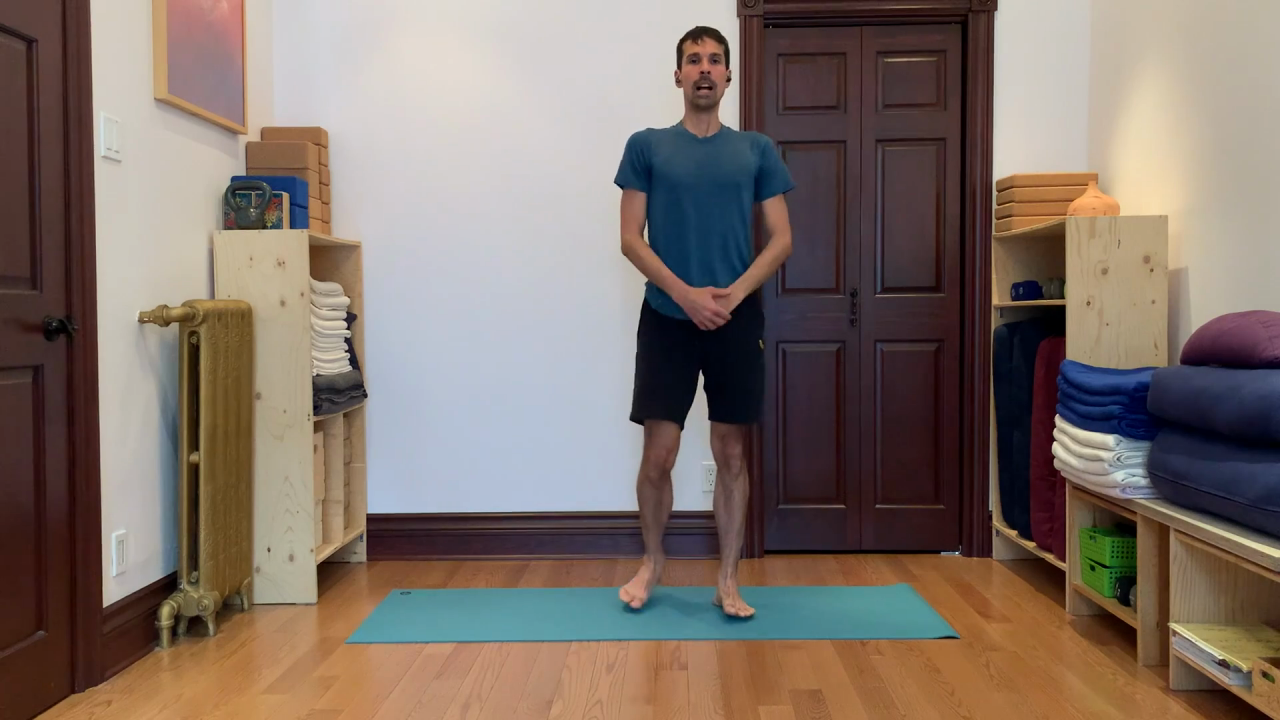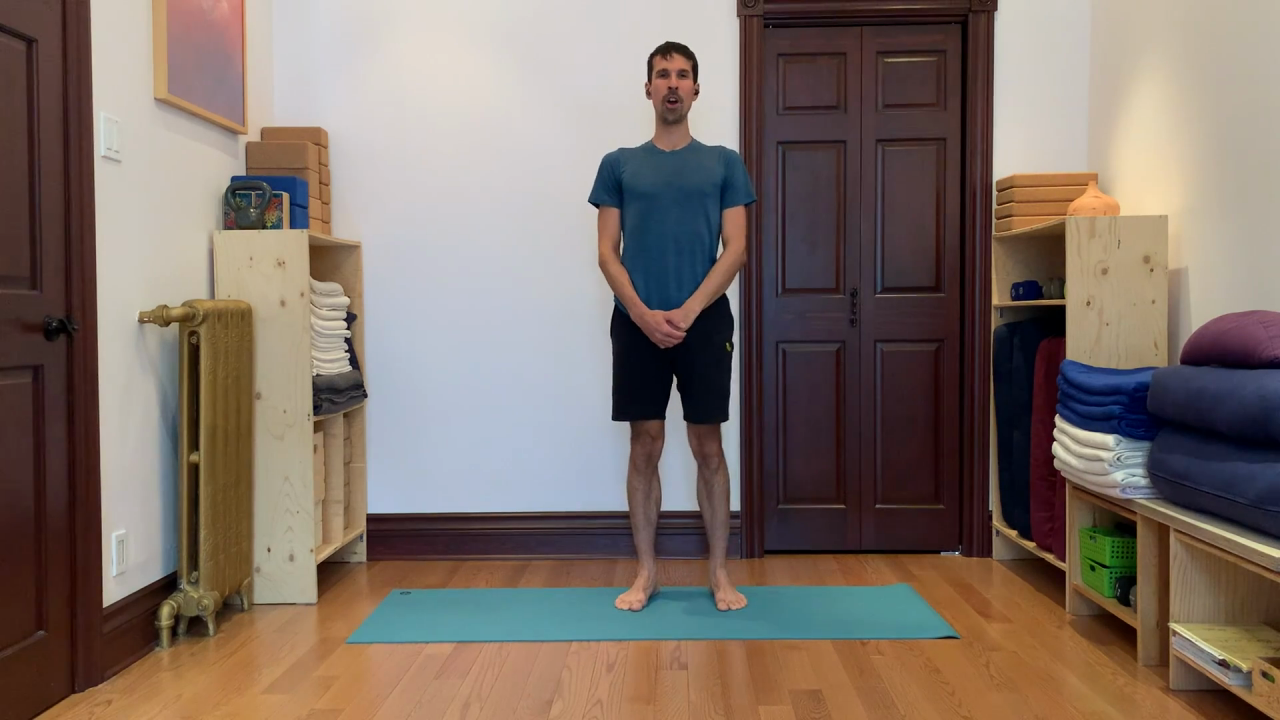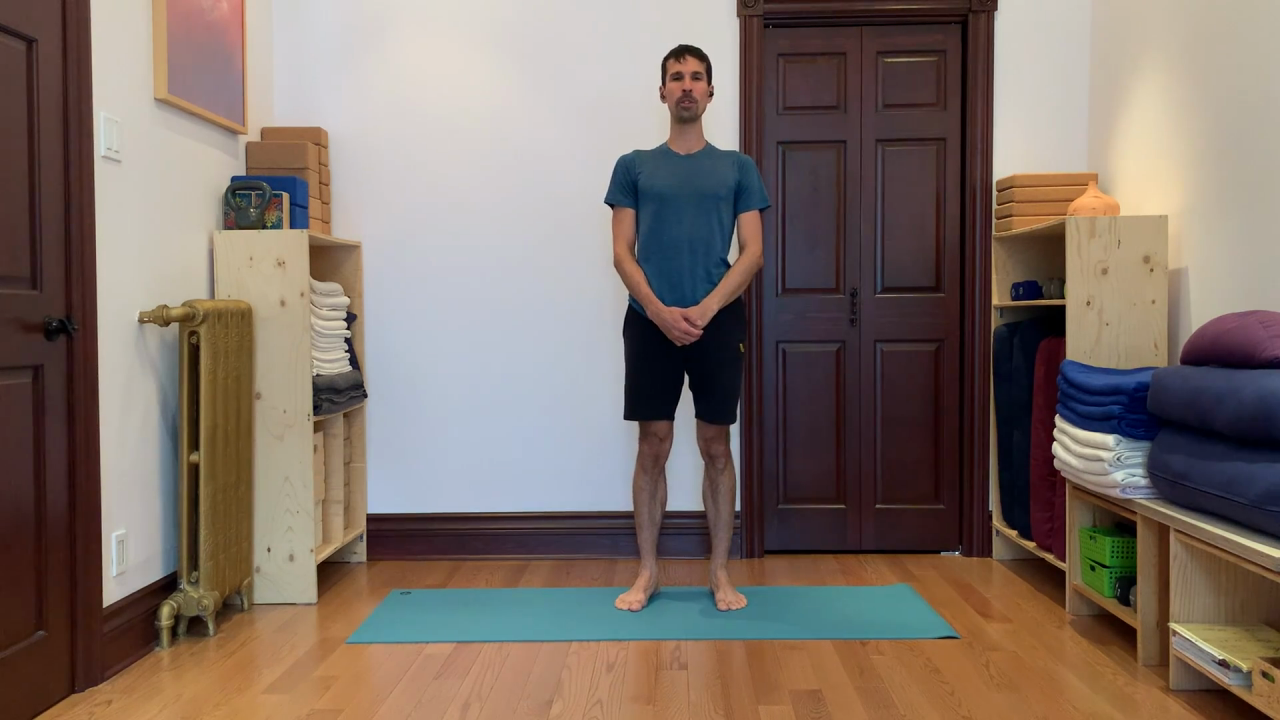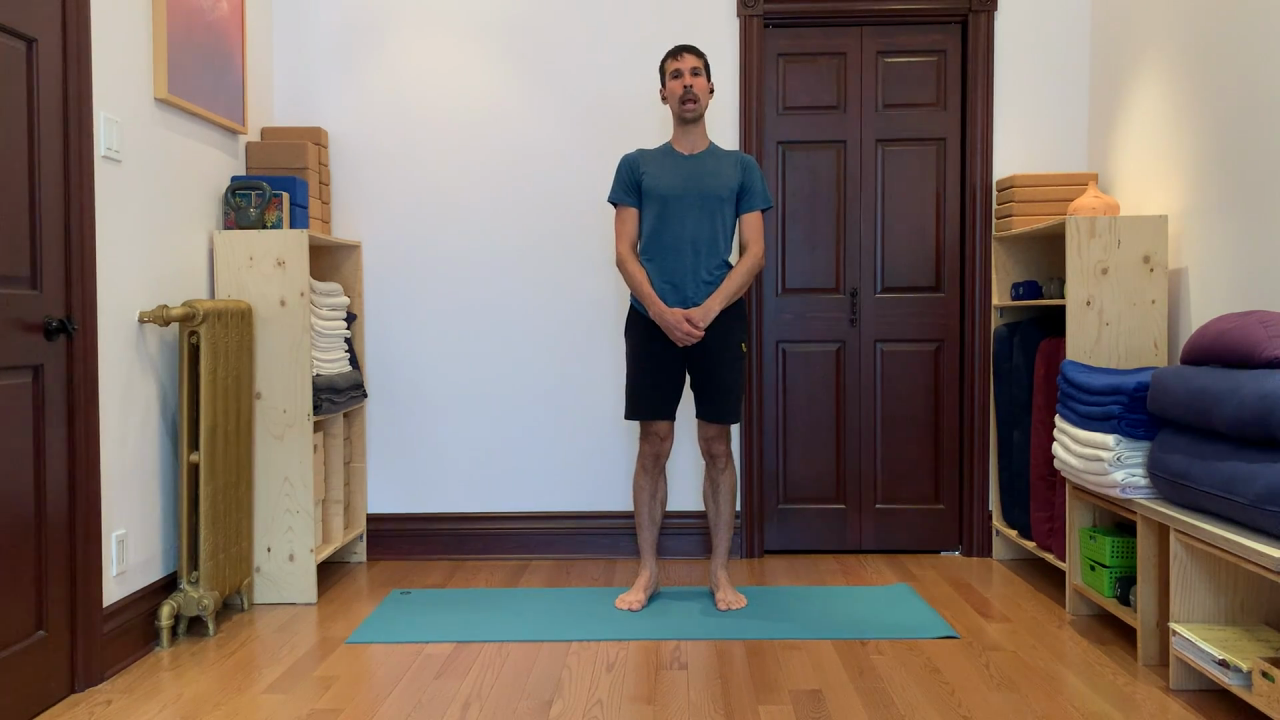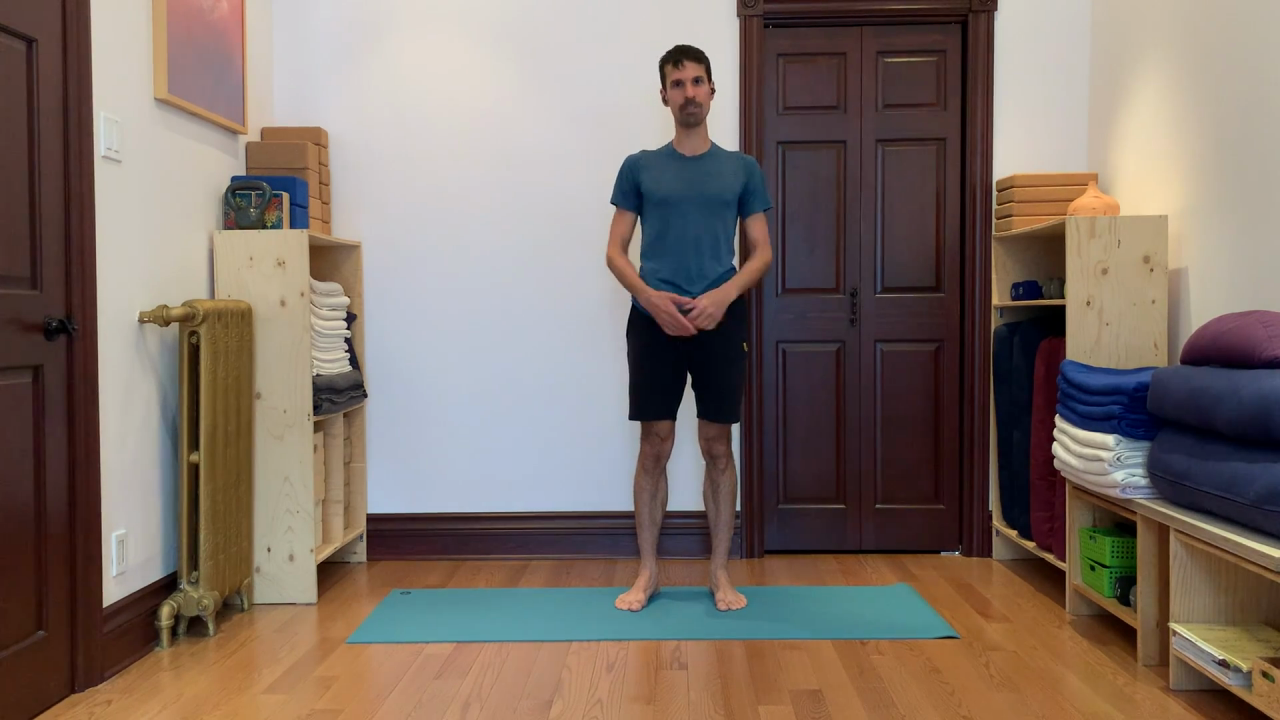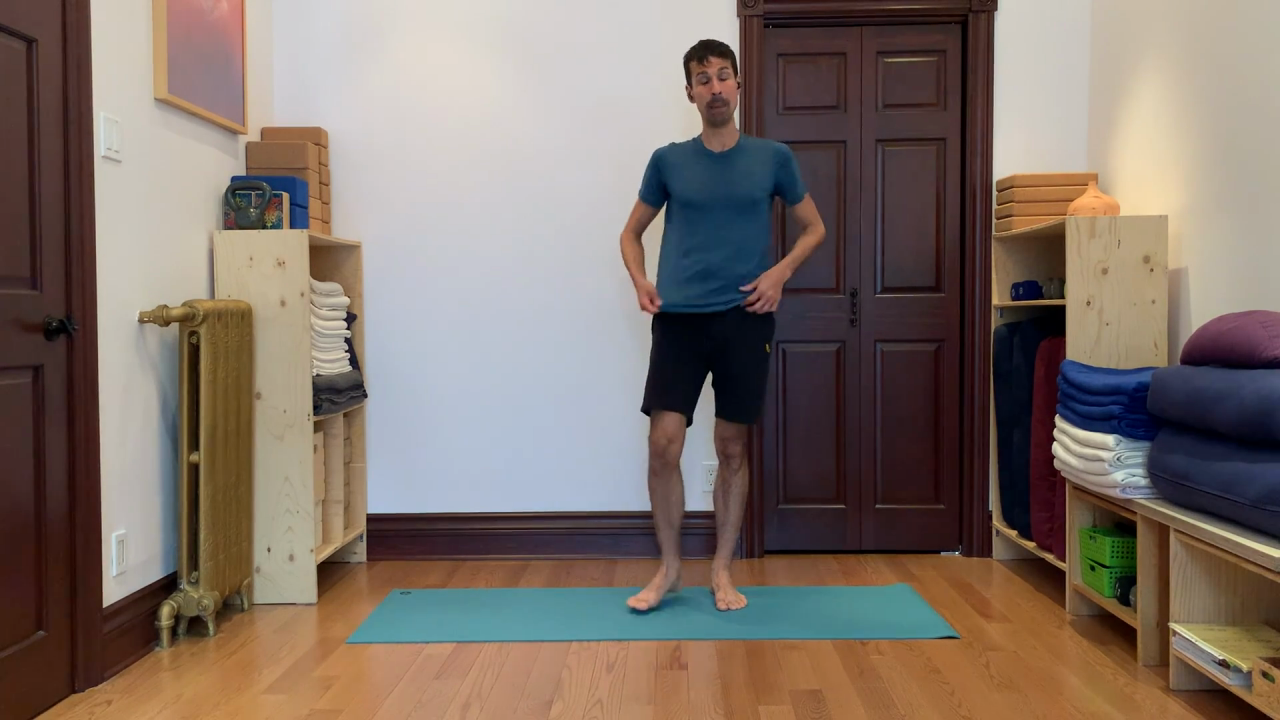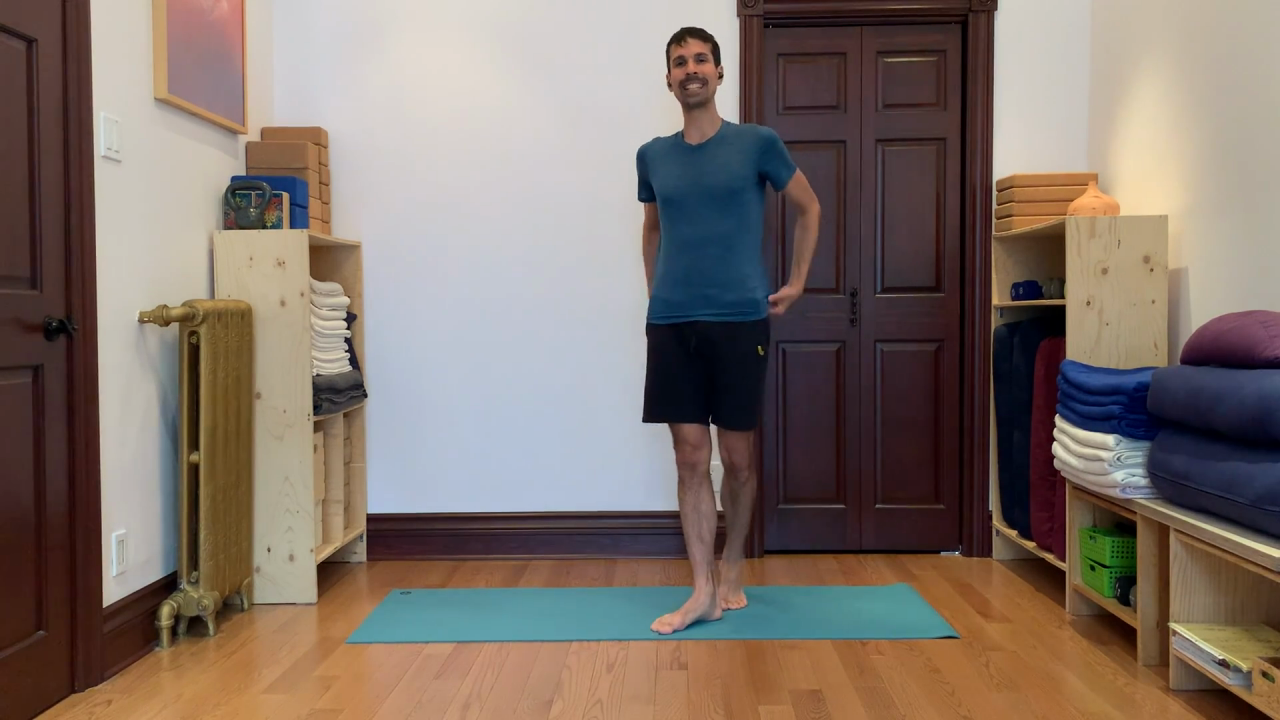
dt=0.7s
person 1, frame 1
left shoulder: (757, 150)
right shoulder: (646, 146)
left elbow: (781, 240)
right elbow: (630, 238)
left wrist: (732, 295)
right wrist: (685, 294)
left hip: (737, 320)
right hip: (666, 318)
left knee: (731, 453)
right knee: (658, 454)
left ankle: (727, 580)
right ankle: (651, 563)
person 1, frame 2
left shoulder: (723, 162)
right shoulder: (619, 164)
left elbow: (735, 250)
right elbow: (607, 253)
left wrist: (688, 311)
right wrist: (643, 314)
left hip: (705, 320)
right hip: (637, 323)
left knee: (708, 448)
right knee: (644, 448)
left ankle: (719, 571)
right ankle: (646, 571)
person 1, frame 3
left shoulder: (738, 167)
right shoulder: (634, 166)
left elbow: (752, 253)
right elbow: (623, 253)
left wrist: (704, 310)
right wrist: (660, 312)
left hip: (719, 322)
right hip: (650, 322)
left knee: (716, 448)
right knee: (652, 447)
left ankle: (720, 571)
right ankle: (647, 570)
person 1, frame 4
left shoulder: (740, 167)
right shoulder: (637, 165)
left elbow: (753, 253)
right elbow: (626, 252)
left wrist: (706, 310)
right wrist: (662, 312)
left hip: (720, 322)
right hip: (652, 322)
left knee: (717, 447)
right knee: (653, 446)
left ankle: (720, 571)
right ankle: (647, 570)
person 1, frame 5
left shoulder: (742, 169)
right shoulder: (639, 167)
left elbow: (762, 251)
right elbow: (616, 252)
left wrist: (724, 296)
right wrist: (650, 299)
left hip: (721, 322)
right hip: (654, 322)
left knee: (718, 447)
right knee: (654, 446)
left ankle: (720, 571)
right ankle: (648, 570)
person 1, frame 6
left shoulder: (773, 157)
right shoulder: (667, 160)
left elbow: (813, 227)
right elbow: (632, 231)
left wrist: (780, 272)
right wrist: (639, 281)
left hip: (745, 320)
right hip: (679, 319)
left knee: (733, 448)
right knee: (664, 444)
left ankle: (721, 570)
right ankle: (668, 566)
person 1, frame 7
left shoulder: (757, 143)
right shoulder: (652, 156)
left elbow: (807, 208)
left wrist: (795, 283)
left hip: (740, 320)
right hip: (671, 324)
left knee: (737, 457)
right knee: (690, 458)
left ankle: (731, 563)
right ankle: (702, 591)
